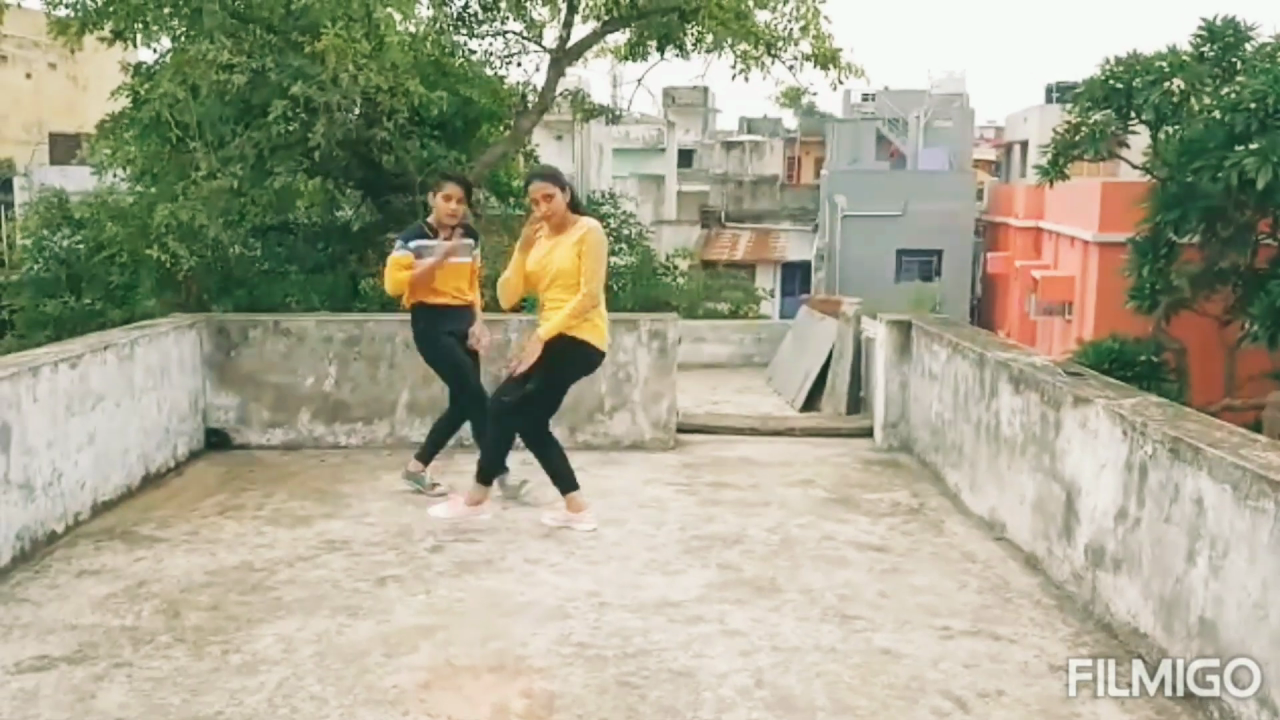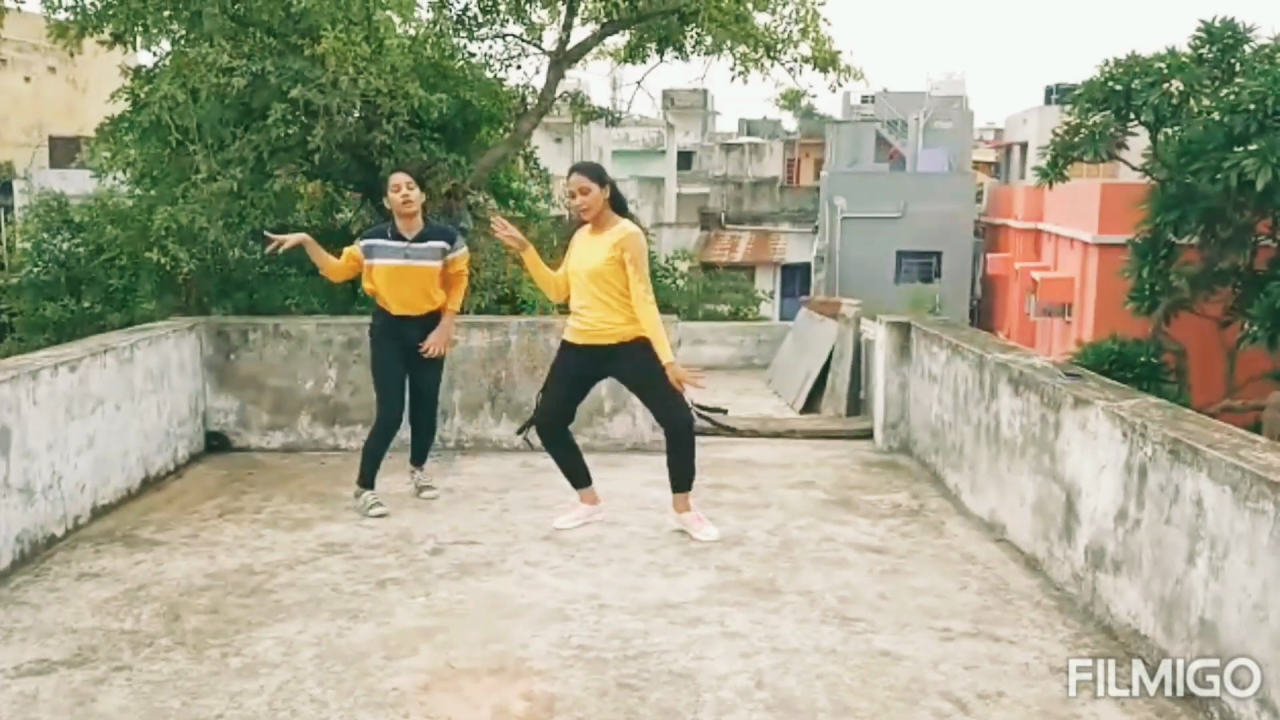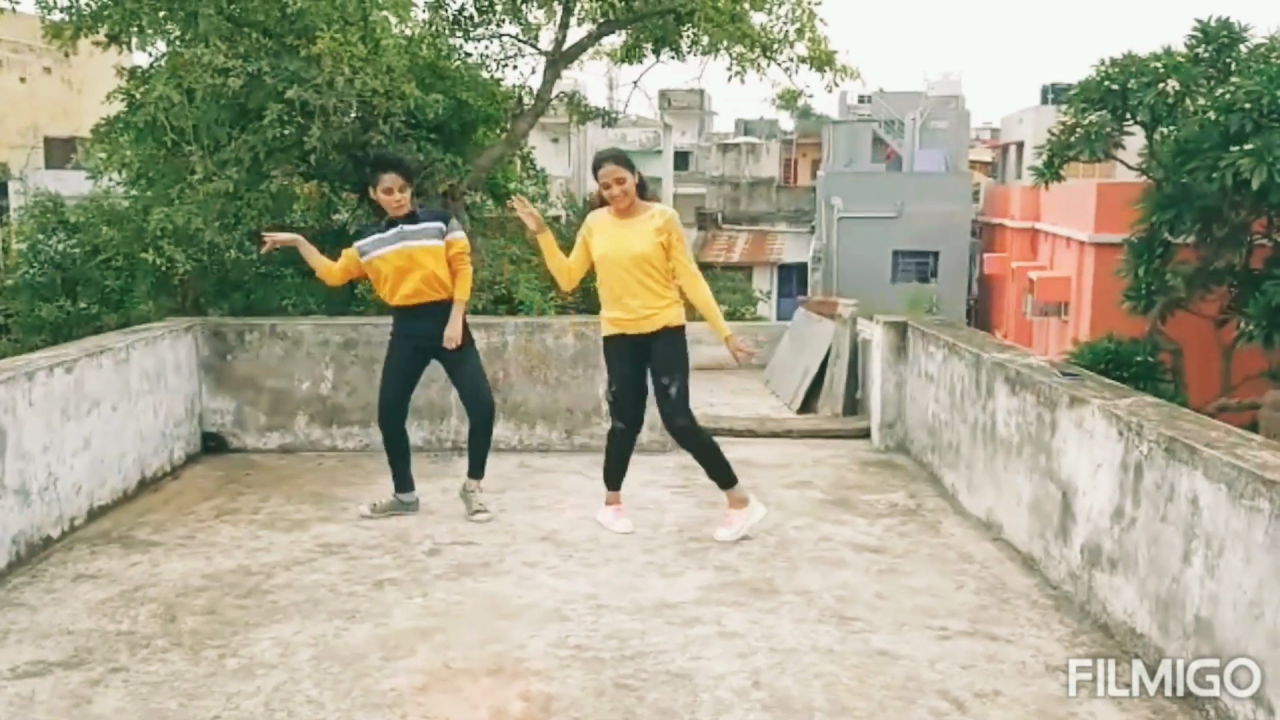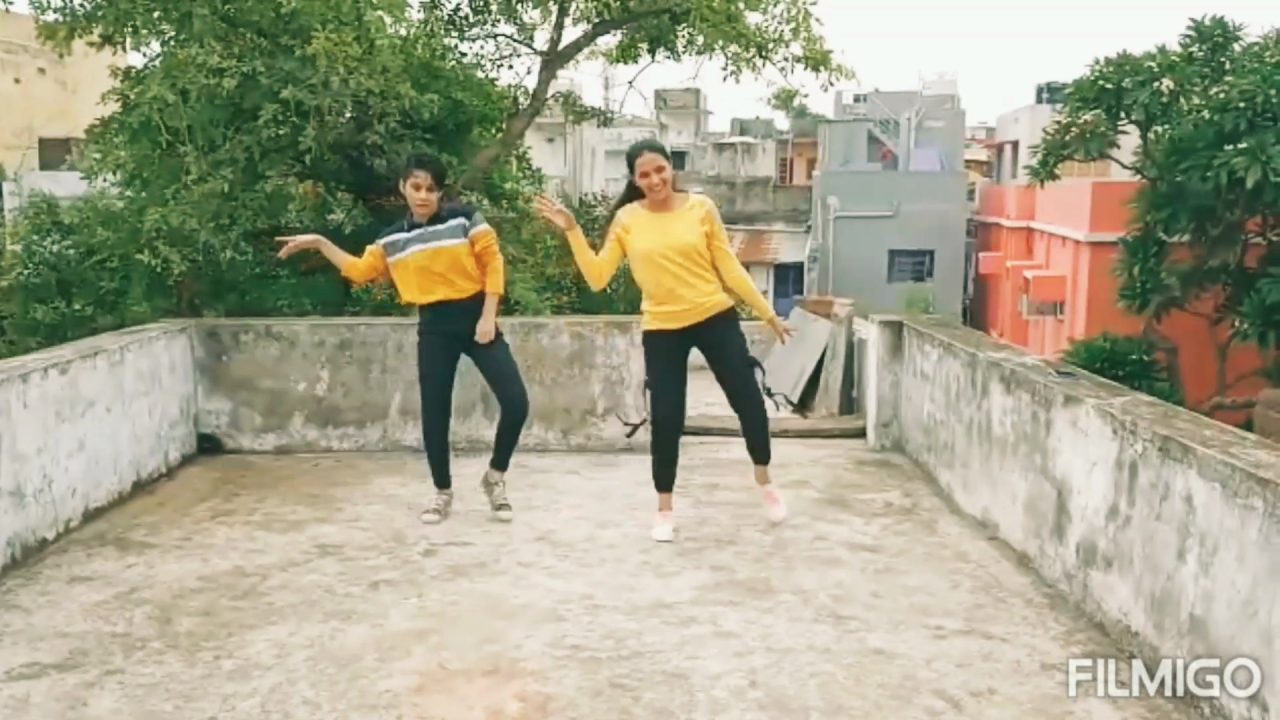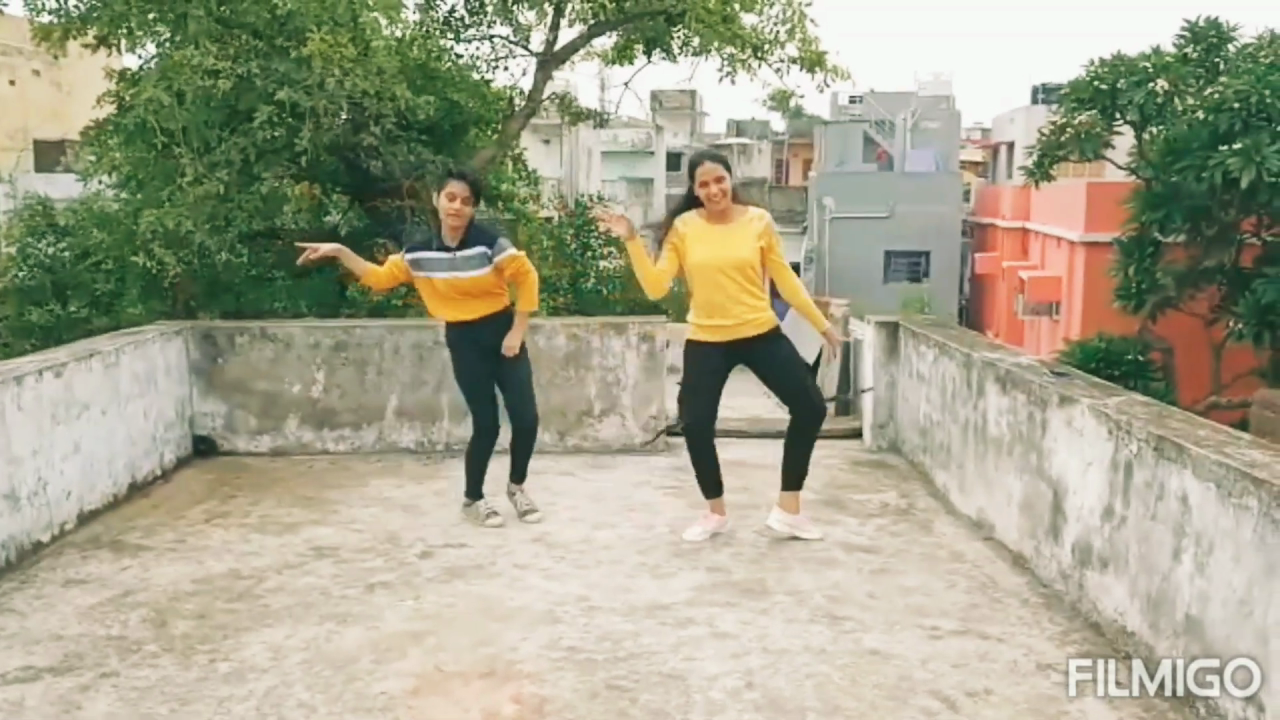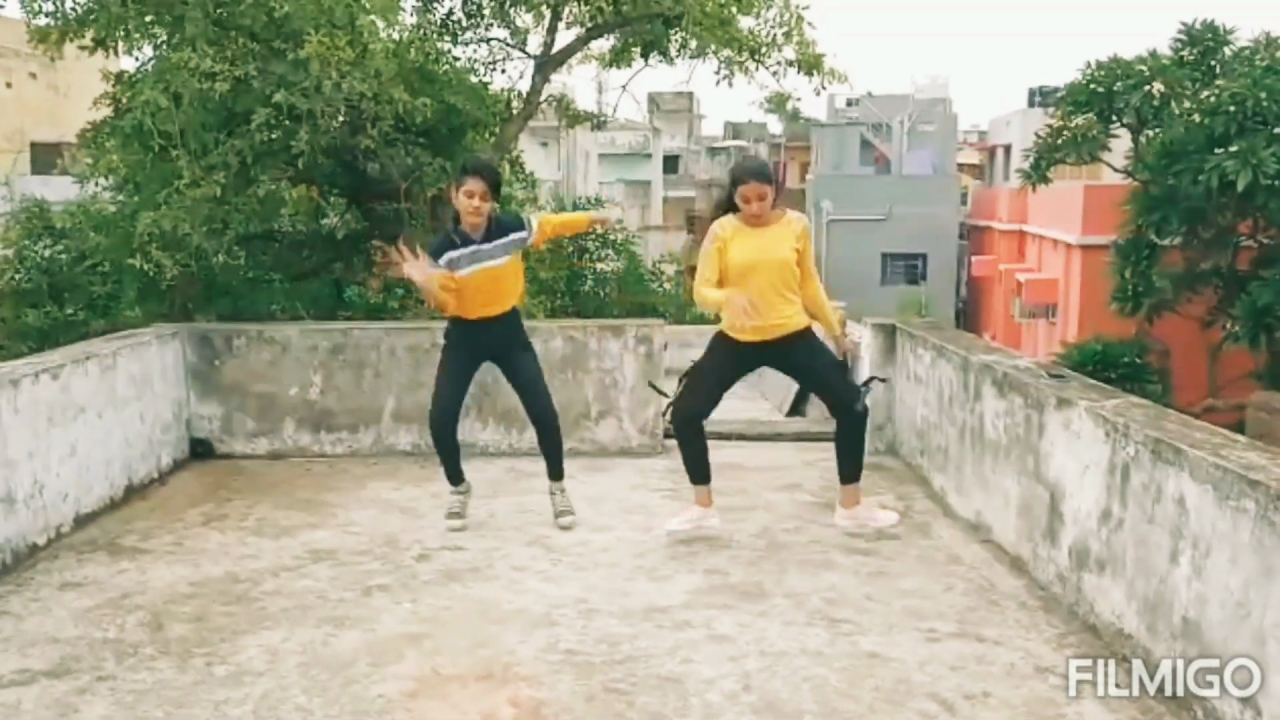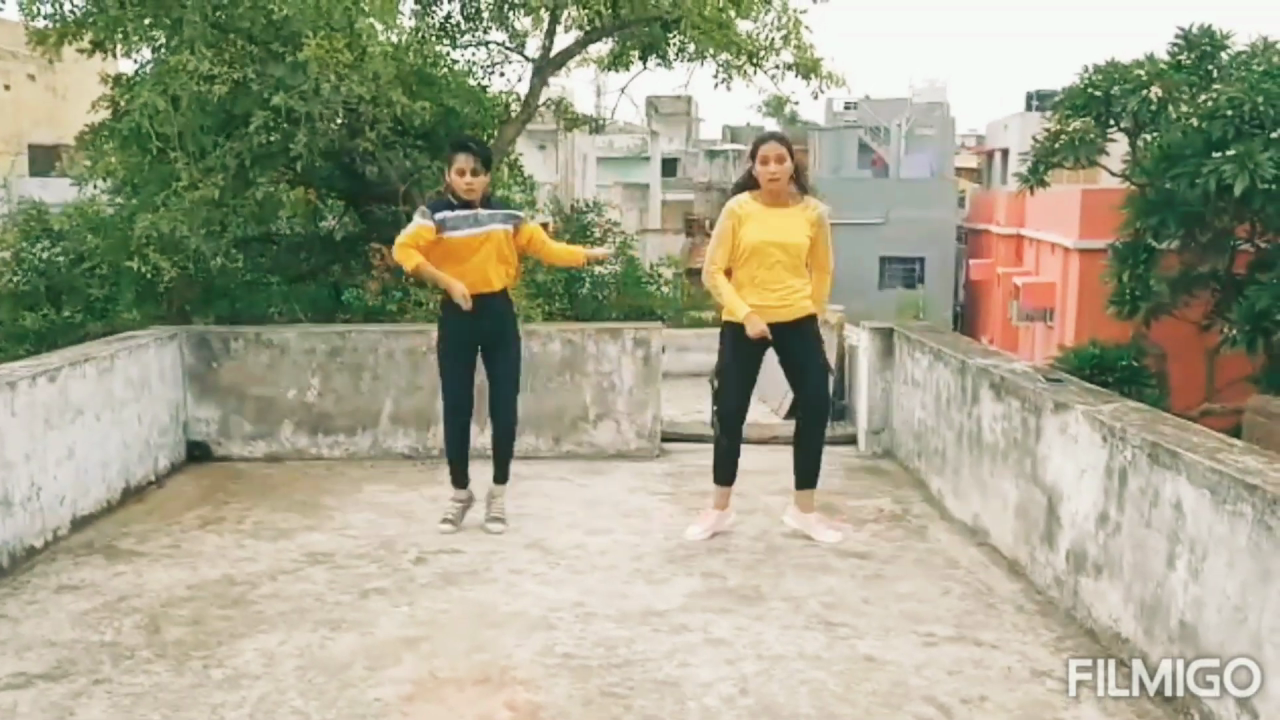
dt=0.4s
person 1, frame 1
left shoulder: (589, 231)
right shoulder: (534, 239)
left elbow: (590, 296)
right elbow: (507, 299)
left wrist: (540, 336)
right wrist: (521, 251)
left hip: (582, 340)
right hip: (553, 339)
left knee: (505, 405)
right knee: (530, 422)
left ankle: (477, 497)
right ankle: (576, 507)
person 1, frame 2
left shoulder: (627, 235)
right shoulder: (580, 237)
left elbow: (643, 298)
right elbow: (558, 292)
left wrist: (667, 359)
right wrist: (525, 249)
left hip: (627, 343)
right hip: (578, 345)
left knee: (678, 420)
right knee: (547, 422)
left ankle: (684, 509)
right ankle: (589, 501)
person 1, frame 3
left shoulder: (663, 218)
right shoulder: (594, 223)
left elbow: (690, 278)
right elbow: (568, 279)
left wrist: (725, 333)
right wrist: (542, 232)
left hip: (664, 329)
right hip: (619, 334)
left knee: (678, 420)
right knee: (625, 421)
left ankle: (739, 501)
right ankle: (612, 503)
person 1, frame 4
left shoulder: (701, 208)
right shoulder: (626, 219)
left elbow: (729, 266)
right elbow: (598, 278)
left wrist: (768, 314)
right wrist: (572, 230)
left hip: (715, 317)
right hip: (662, 327)
left knee: (747, 399)
right knee: (666, 418)
left ankle: (763, 481)
right ankle: (665, 508)
person 1, frame 5
left shoulder: (759, 221)
right shoulder: (683, 228)
left elbow: (784, 278)
right elbow: (655, 288)
left wrist: (822, 325)
right wrist: (632, 241)
left hip: (761, 334)
right hip: (707, 341)
left knee: (811, 408)
right knee: (696, 426)
left ankle: (788, 509)
right ankle: (715, 512)
person 1, frame 6
left shoulder: (795, 225)
right shoulder: (721, 232)
left elbow: (809, 282)
right elbow: (702, 291)
left wrist: (835, 329)
right wrist: (730, 300)
left hip: (792, 335)
right hip: (737, 339)
left knee: (850, 406)
right knee: (686, 412)
left ankle: (851, 505)
right ankle: (702, 506)
person 1, frame 7
left shoulder: (813, 211)
right shoulder: (737, 209)
left elbow: (822, 269)
right elbow: (713, 272)
left wrist: (816, 310)
right wrist: (746, 314)
left hip: (798, 323)
right hip: (742, 324)
left knee: (814, 410)
right knee: (730, 414)
left ankle: (804, 509)
right ankle: (719, 509)
person 2, frame 1
left shoulder: (469, 236)
right shoulder: (413, 239)
right elbow: (394, 284)
left wrist: (478, 321)
right wrist: (440, 258)
left hip: (462, 324)
right hip: (432, 326)
left knee: (464, 403)
right knee: (475, 398)
left ankle: (418, 467)
right ankle: (498, 471)
person 2, frame 2
left shoulder: (445, 237)
right shoulder: (374, 240)
left elbow: (458, 282)
right elbow: (338, 270)
left wrist: (445, 328)
right wrist: (306, 241)
left hip: (428, 331)
right hip: (388, 331)
left knee: (425, 411)
right knee: (390, 415)
left ankle: (418, 469)
right ankle: (364, 488)
person 2, frame 3
left shoulder: (439, 221)
right shoulder: (370, 242)
left elbow: (462, 268)
right elbow: (335, 274)
left wrist: (456, 320)
right wrist: (298, 241)
left hip: (446, 324)
right hip: (407, 329)
left knee: (482, 407)
right knee: (389, 414)
left ankle: (473, 487)
right ankle: (404, 494)
person 2, frame 4
left shoulder: (464, 219)
right shoulder: (393, 239)
left elbow: (492, 261)
right elbow: (360, 270)
left wrist: (489, 315)
right wrist: (318, 243)
left hip: (476, 317)
right hip: (435, 327)
left knee: (516, 401)
right knee: (434, 416)
left ankle: (495, 476)
right ankle: (442, 492)
person 2, frame 5
left shoulder: (489, 241)
right shoulder: (419, 251)
left elbow: (526, 277)
right elbow: (381, 278)
left wrist: (518, 331)
right wrist: (338, 250)
left hip: (502, 331)
right hip: (463, 339)
left knee: (525, 418)
right knee: (486, 423)
left ankle: (517, 487)
right ankle: (473, 500)
person 2, frame 6
left shoulder: (513, 229)
right shoulder: (444, 249)
left elbow: (555, 225)
right elbow: (444, 303)
left wrist: (595, 218)
right wrist: (425, 282)
left hip: (508, 332)
right hip: (464, 335)
left knee: (544, 413)
right knee: (441, 419)
left ankle: (557, 490)
right ankle: (459, 489)
person 2, frame 7
left shoulder: (507, 214)
right shoulder: (437, 212)
left elbow: (545, 249)
right elbow: (405, 251)
left wrist: (592, 255)
right wrist: (446, 281)
left hip: (499, 314)
right hip: (457, 315)
left knee: (504, 408)
right knee: (457, 408)
left ankle: (498, 493)
right ankle: (460, 494)
